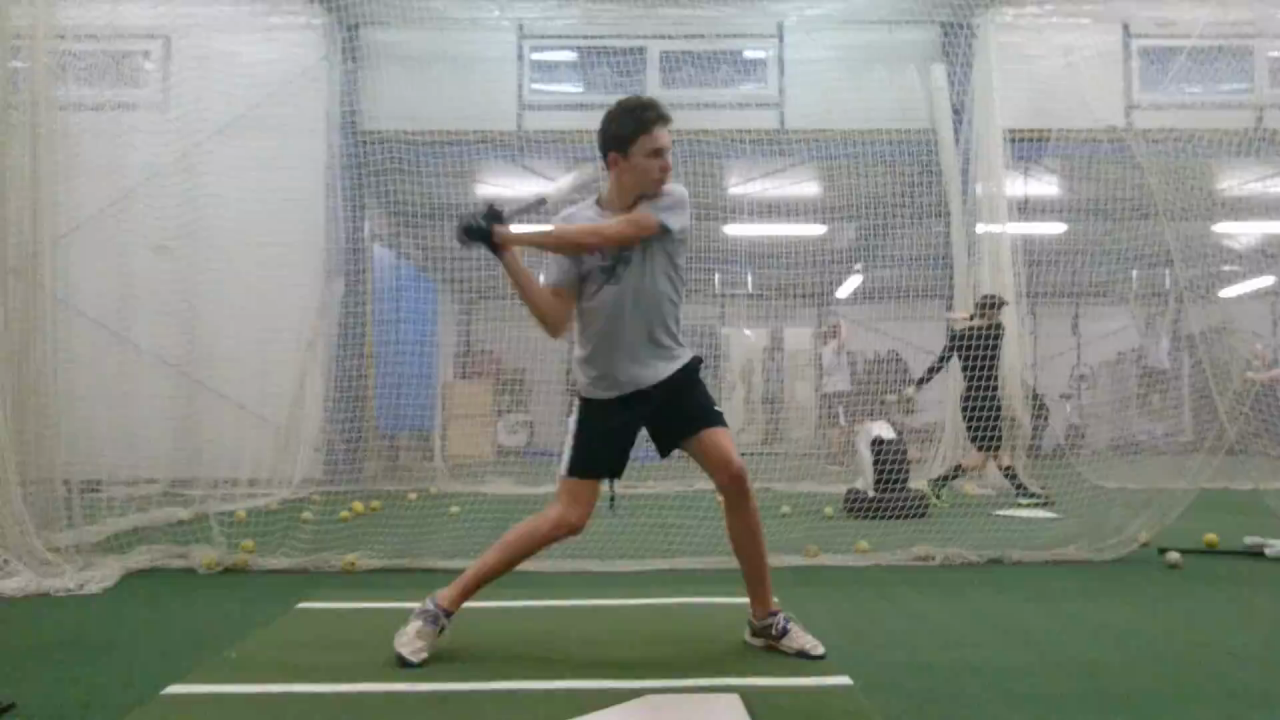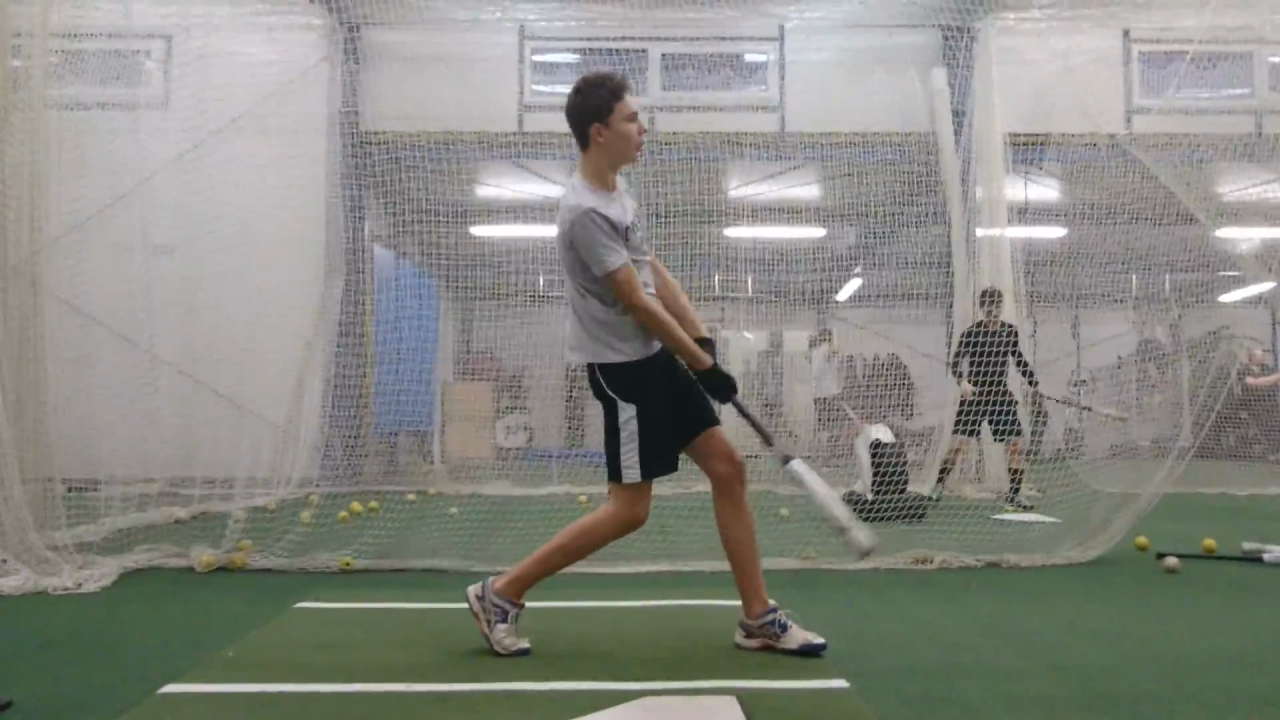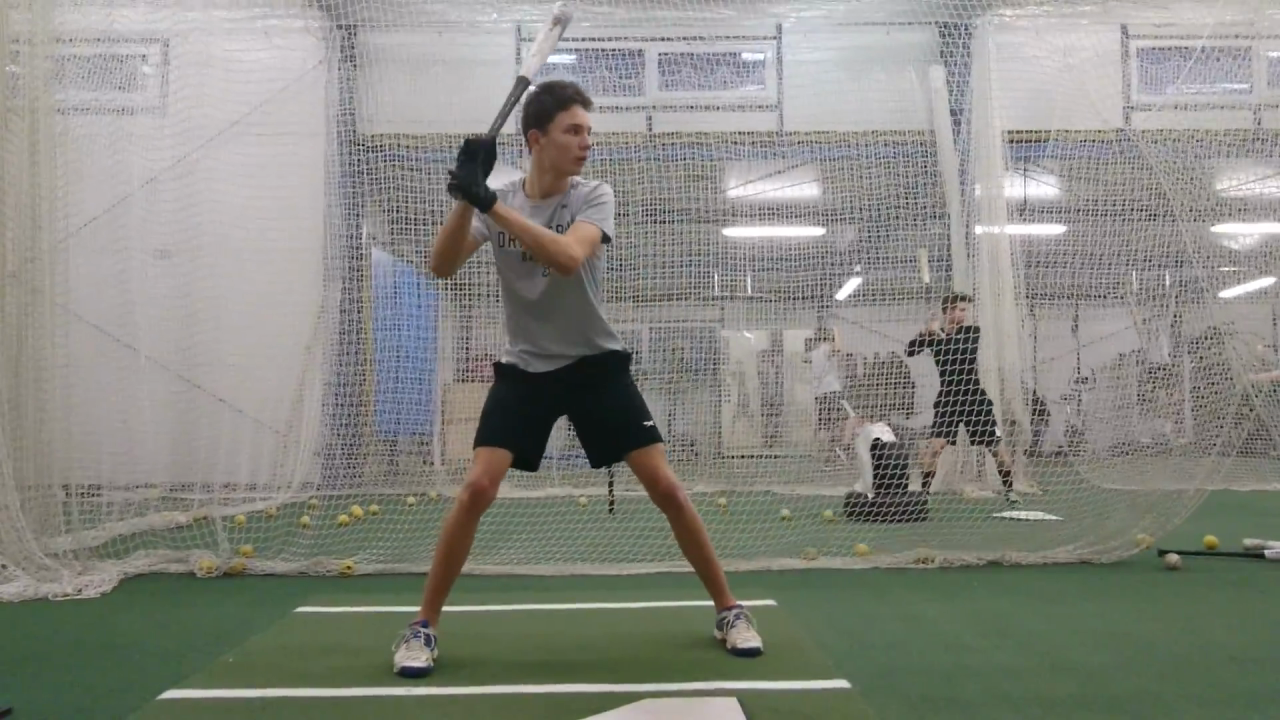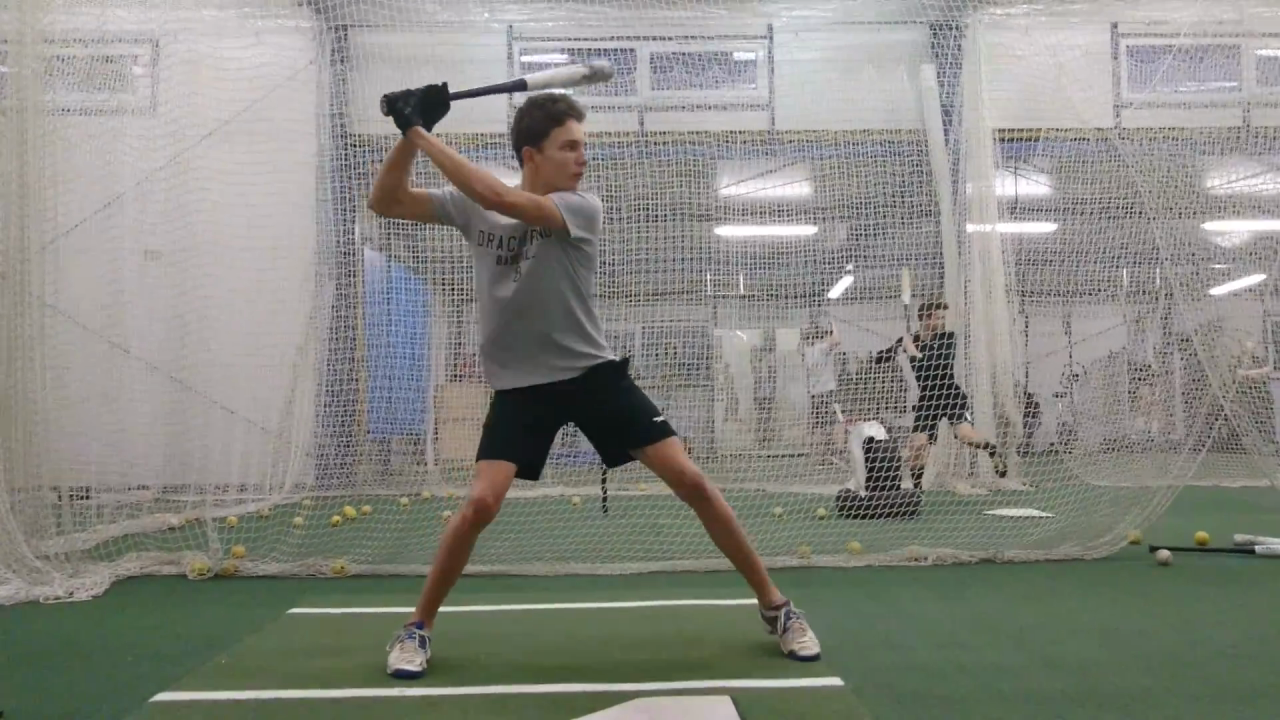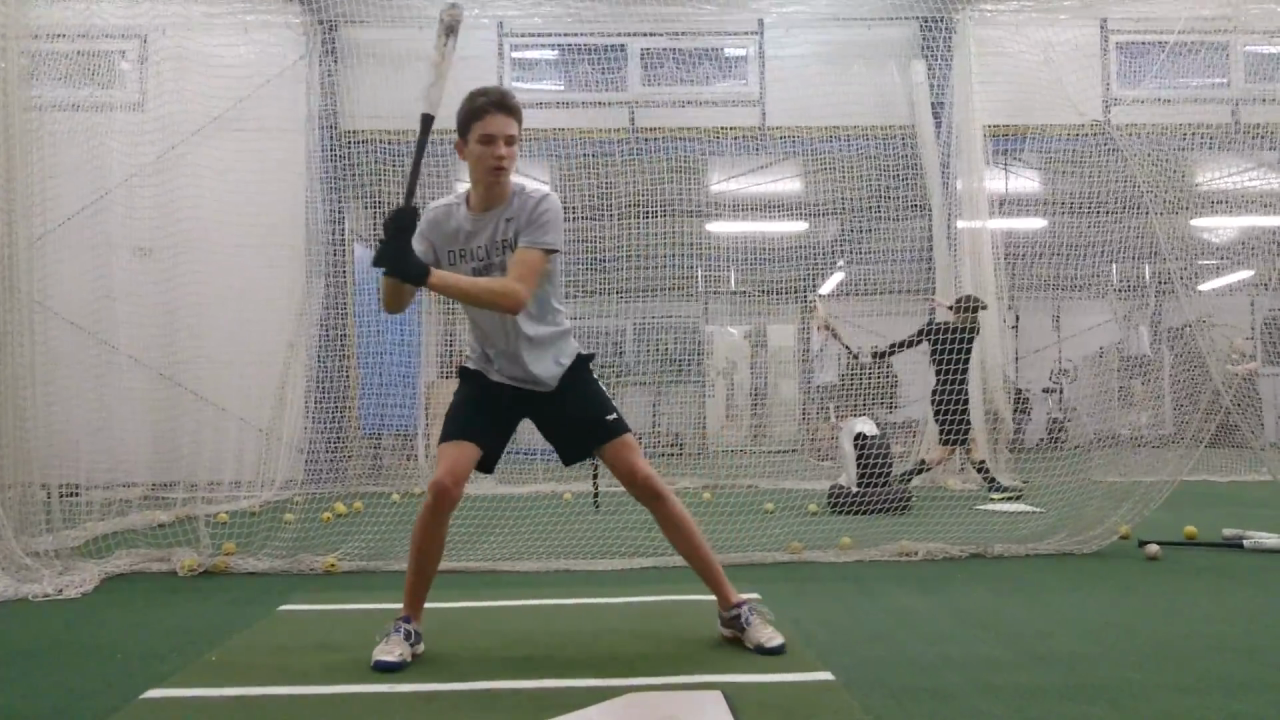
dt=1s
person 1, frame 1
left shoulder: (672, 201)
right shoulder: (576, 227)
left elbow: (604, 234)
right elbow: (555, 322)
left wrist: (514, 238)
right wrist: (507, 253)
left hip: (670, 371)
right hip: (608, 388)
left knee: (732, 475)
right knee: (568, 516)
left ankle: (767, 617)
right ankle: (440, 606)
person 1, frame 2
left shoulder: (618, 192)
right shoulder: (583, 209)
right elbow: (638, 303)
left wrist: (700, 335)
right wrist: (704, 365)
left hip: (661, 353)
right hip: (622, 363)
left knee: (729, 467)
right knee: (629, 512)
left ankle: (758, 618)
right ankle: (501, 594)
person 1, frame 3
left shoulder: (596, 197)
right shoulder: (495, 201)
left elbow: (569, 257)
right elbow: (442, 266)
left wrist: (490, 201)
right wrist: (466, 198)
left hip: (596, 364)
right hip: (525, 368)
left knee: (666, 487)
right knee: (476, 489)
left ankle: (728, 610)
right ankle: (423, 625)
person 1, frame 4
left shoulder: (583, 208)
right shoulder: (471, 207)
left elbow: (498, 196)
right elbow: (385, 203)
left wrist: (419, 130)
right wrist: (407, 132)
left hip: (593, 372)
right hip: (519, 383)
left knee: (691, 483)
right knee: (481, 502)
left ankle: (775, 606)
right ankle: (417, 627)
person 1, frame 5
left shoulder: (539, 206)
right shoulder: (439, 219)
left elbow: (513, 295)
right elbow: (394, 304)
left wrist: (424, 271)
right wrist: (394, 259)
left hip: (557, 368)
right hip: (488, 374)
left knee: (643, 480)
right knee: (443, 486)
left ankle: (733, 607)
right ankle: (408, 623)
person 2, frame 1
left shoulder: (957, 336)
right shoulder: (996, 331)
left elbow: (938, 364)
left wrist: (916, 386)
right wrist: (970, 320)
left hip: (970, 400)
right hip: (985, 401)
left knee: (997, 448)
right knee: (981, 457)
left ankle: (1021, 491)
right ankle: (938, 483)
person 2, frame 2
left shoulder: (1010, 330)
right shoulder: (971, 333)
left elbow: (1018, 357)
right elbow: (956, 361)
left wrist: (1033, 386)
right wrist: (962, 381)
left hip: (1000, 394)
right hip: (973, 394)
left knee: (1015, 444)
right knee: (959, 443)
left ankle: (1014, 496)
right ankle: (938, 487)
person 2, frame 3
left shoulder: (972, 331)
right shoulder: (932, 336)
left elbow: (963, 352)
right elbow: (909, 351)
left wrist: (940, 335)
right wrist: (926, 333)
left hip: (975, 397)
right hip: (948, 399)
left knee: (997, 446)
right knee: (935, 445)
left ankle: (1009, 490)
right ankle: (923, 493)
person 2, frame 4
left shoulder: (949, 337)
right shoulder: (909, 340)
left elbow: (943, 365)
right elbow: (877, 359)
left wrist: (916, 354)
right wrist: (893, 351)
left hip: (952, 397)
right hip: (927, 400)
left knee: (963, 432)
right knee: (918, 443)
left ankle: (993, 450)
person 2, frame 5
left shoulder: (932, 328)
right shoulder: (970, 330)
left elbow: (902, 344)
right elbow: (970, 322)
left wrist: (875, 356)
right wrist: (954, 310)
left hip: (942, 394)
right hip: (953, 396)
left knee: (969, 442)
right knee: (948, 448)
left ankle: (994, 486)
right ankle: (902, 480)
